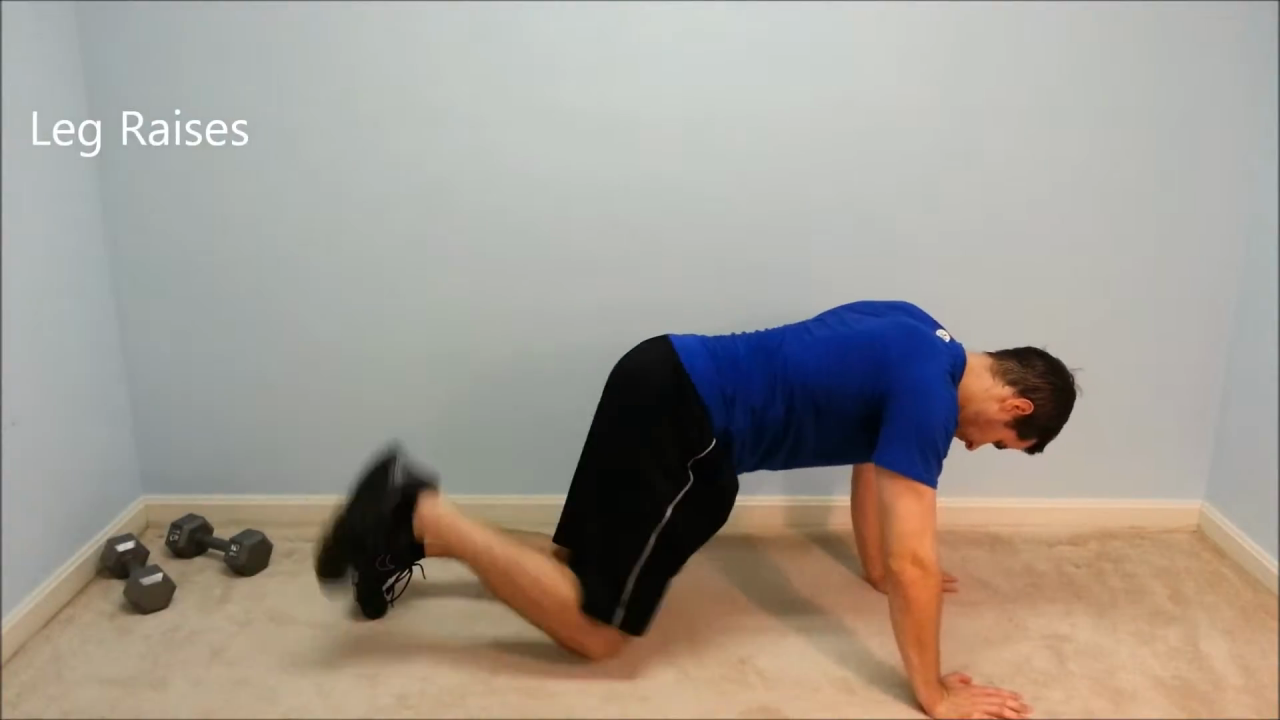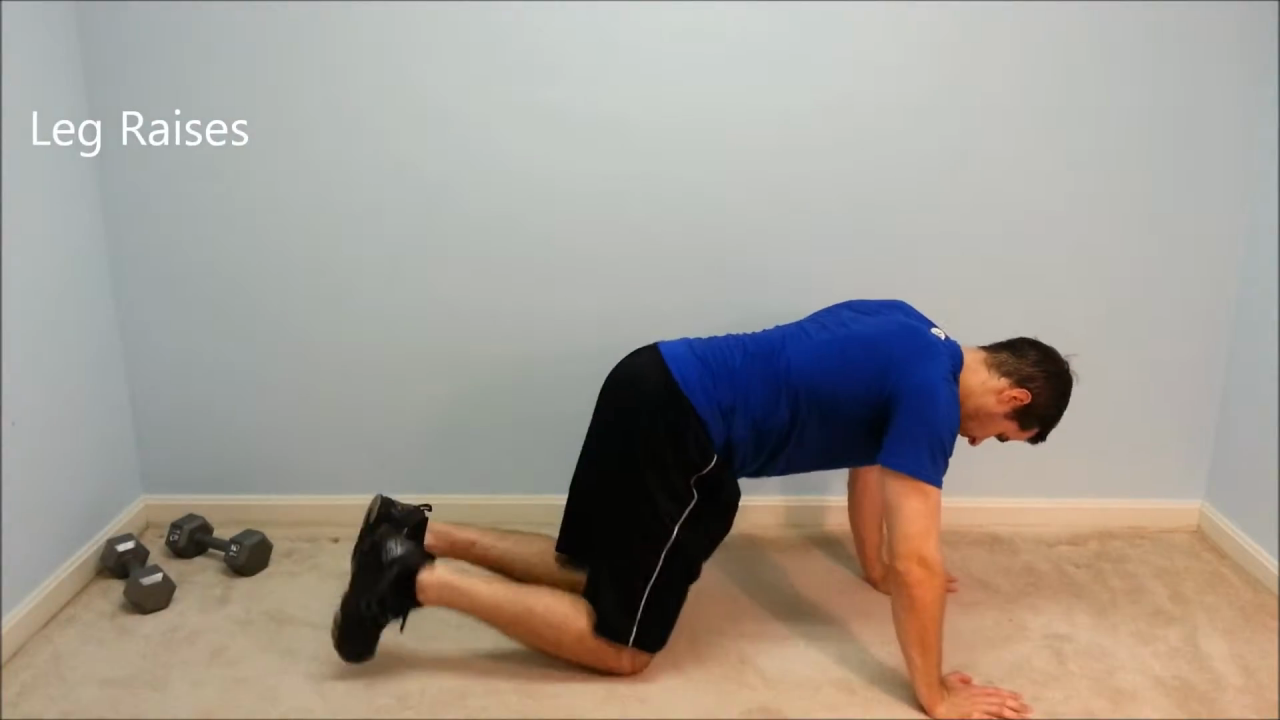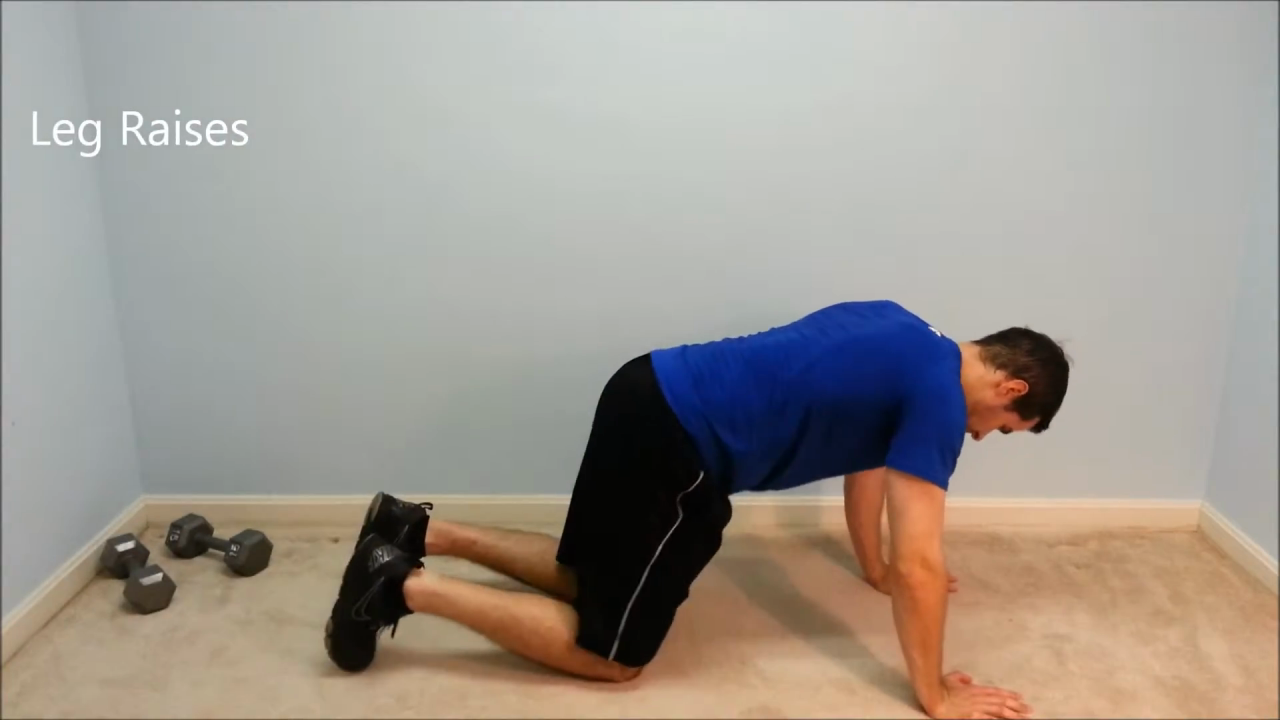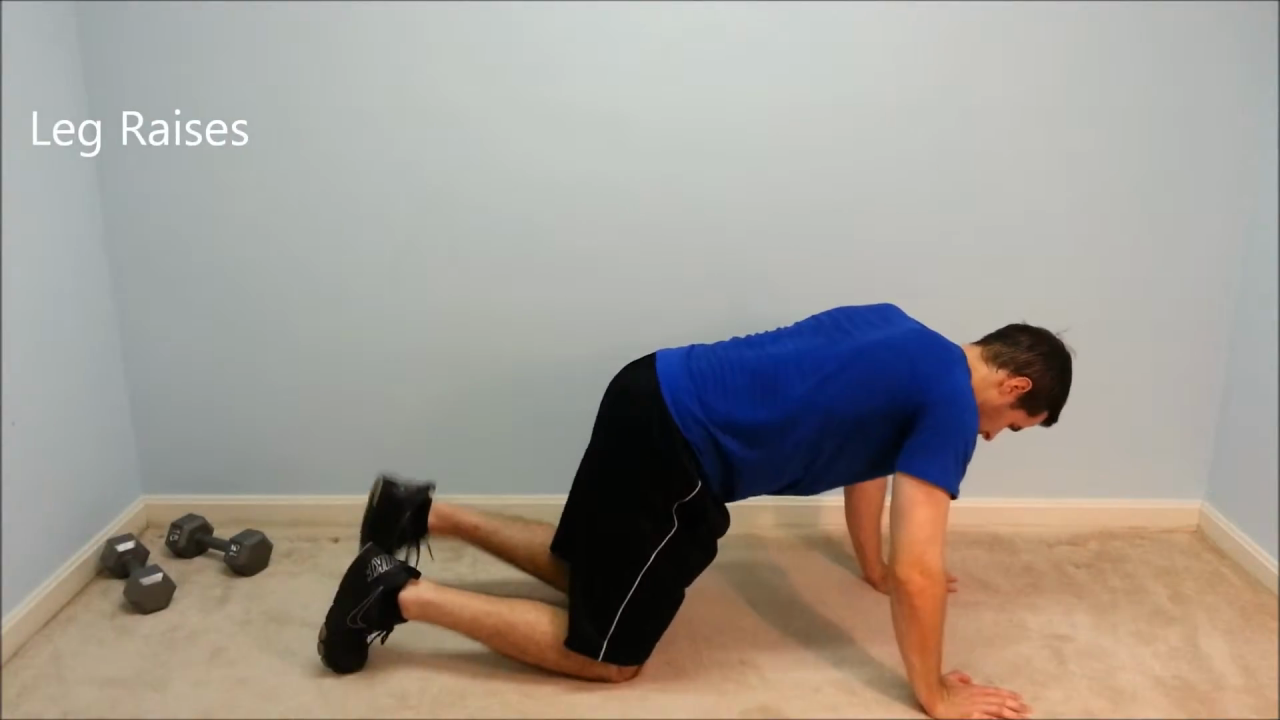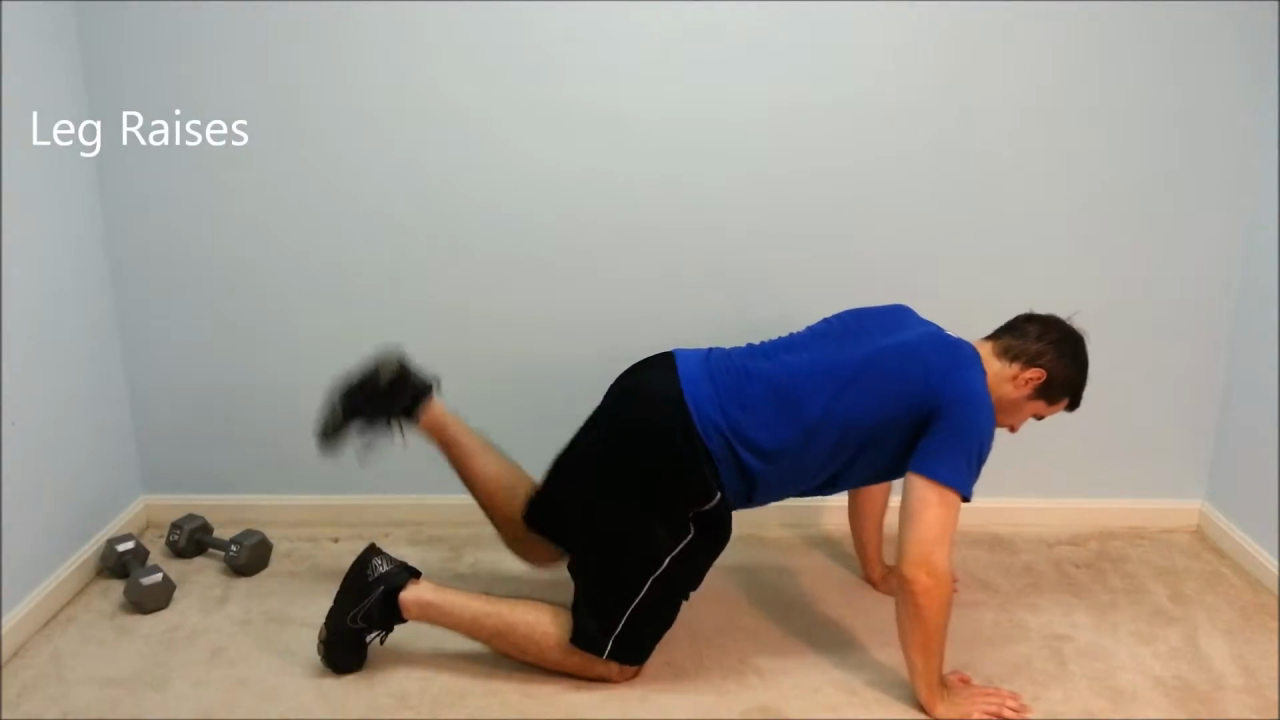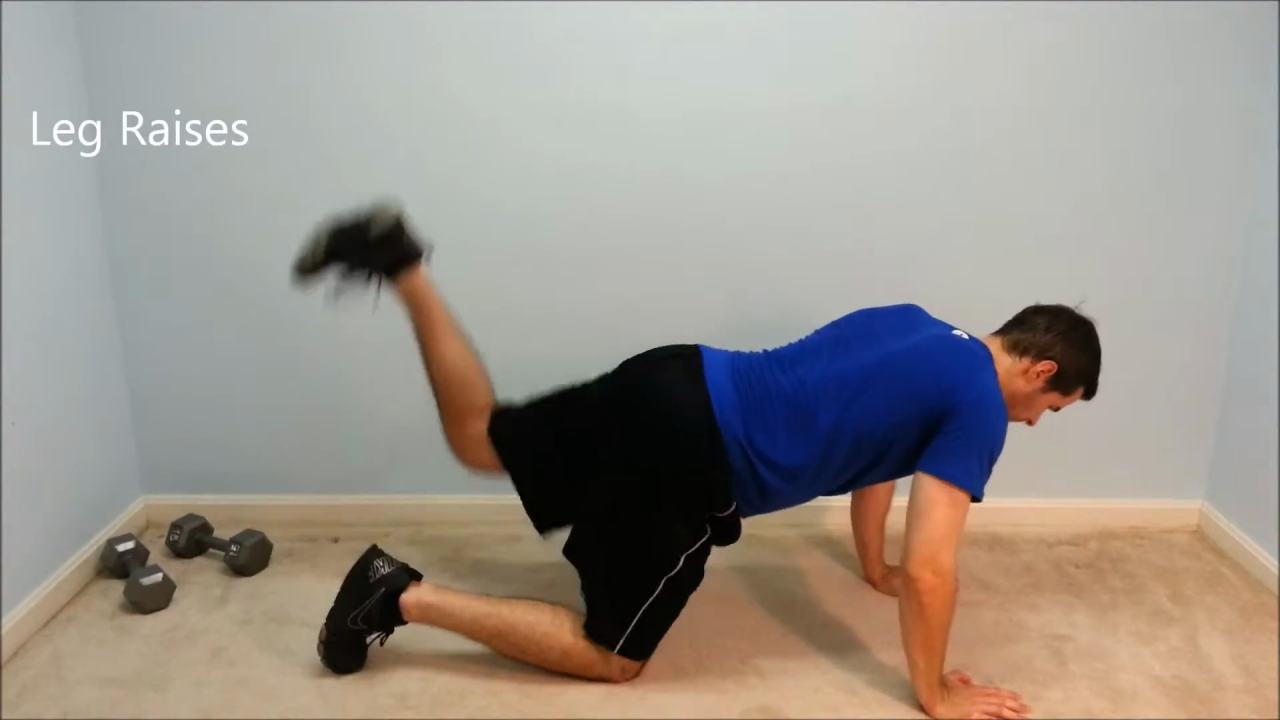
dt=0.2s
person 1, frame 1
left shoulder: (918, 337)
right shoulder: (927, 394)
left elbow: (868, 448)
right elbow: (912, 562)
left wrist: (875, 567)
left hip: (662, 382)
right hip: (673, 416)
left knee: (593, 569)
right knee: (595, 625)
left ankle: (414, 532)
right ankle: (420, 507)
person 1, frame 2
left shoulder: (911, 336)
right shoulder: (931, 393)
left elbow: (867, 448)
right elbow: (916, 563)
left wrist: (873, 567)
left hip: (652, 388)
right hip: (672, 429)
left knee: (586, 570)
right knee: (620, 645)
left ankle: (422, 534)
right ankle: (421, 577)
person 1, frame 3
left shoulder: (906, 337)
right shoulder: (939, 395)
left elbow: (864, 447)
right elbow: (920, 566)
left wrist: (871, 566)
left hip: (650, 397)
right hip: (669, 445)
left knee: (590, 577)
right knee: (609, 653)
left ankle: (421, 532)
right ankle: (409, 586)
person 1, frame 4
left shoulder: (905, 338)
right shoulder: (950, 403)
right elbow: (919, 573)
left wrist: (871, 565)
left hip: (654, 394)
right hip: (667, 449)
left knee: (582, 568)
right knee: (604, 655)
left ankle: (425, 512)
right ankle: (405, 595)
person 1, frame 5
left shoulder: (914, 333)
right shoulder: (966, 406)
right elbow: (923, 573)
left wrist: (872, 566)
left hip: (667, 389)
right hip: (680, 453)
left knee: (535, 534)
right knee: (604, 653)
left ankle: (414, 399)
right ankle: (405, 595)
person 1, frame 6
left shoulder: (916, 328)
right shoulder: (978, 410)
right elbow: (930, 573)
left wrist: (872, 569)
left hip: (679, 385)
right hip: (690, 462)
left knee: (477, 440)
right knee: (609, 654)
left ankle: (402, 258)
right ankle: (410, 597)
